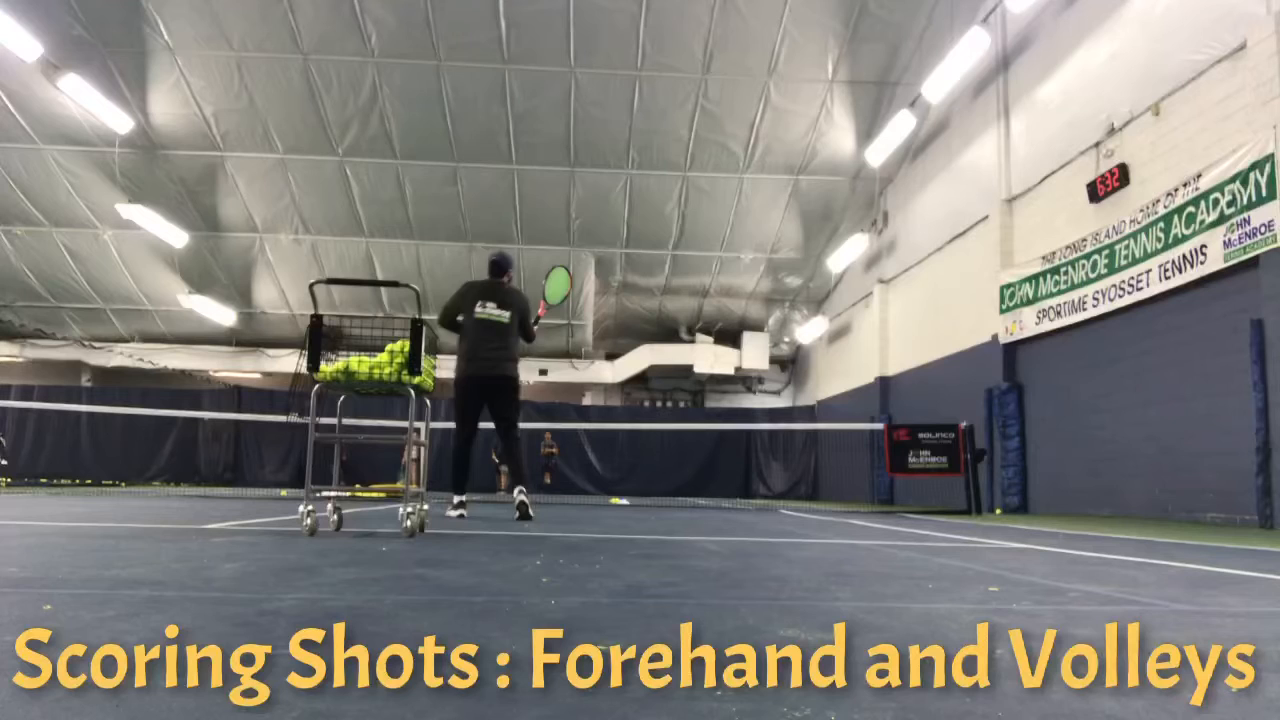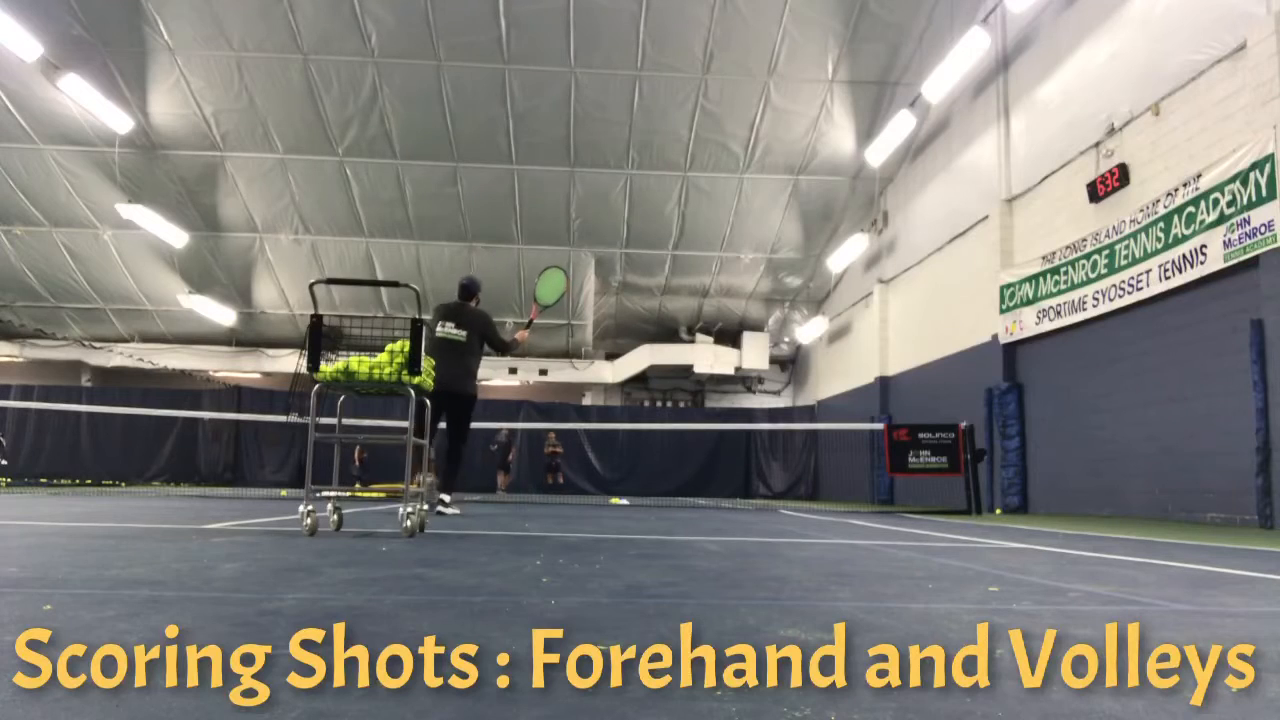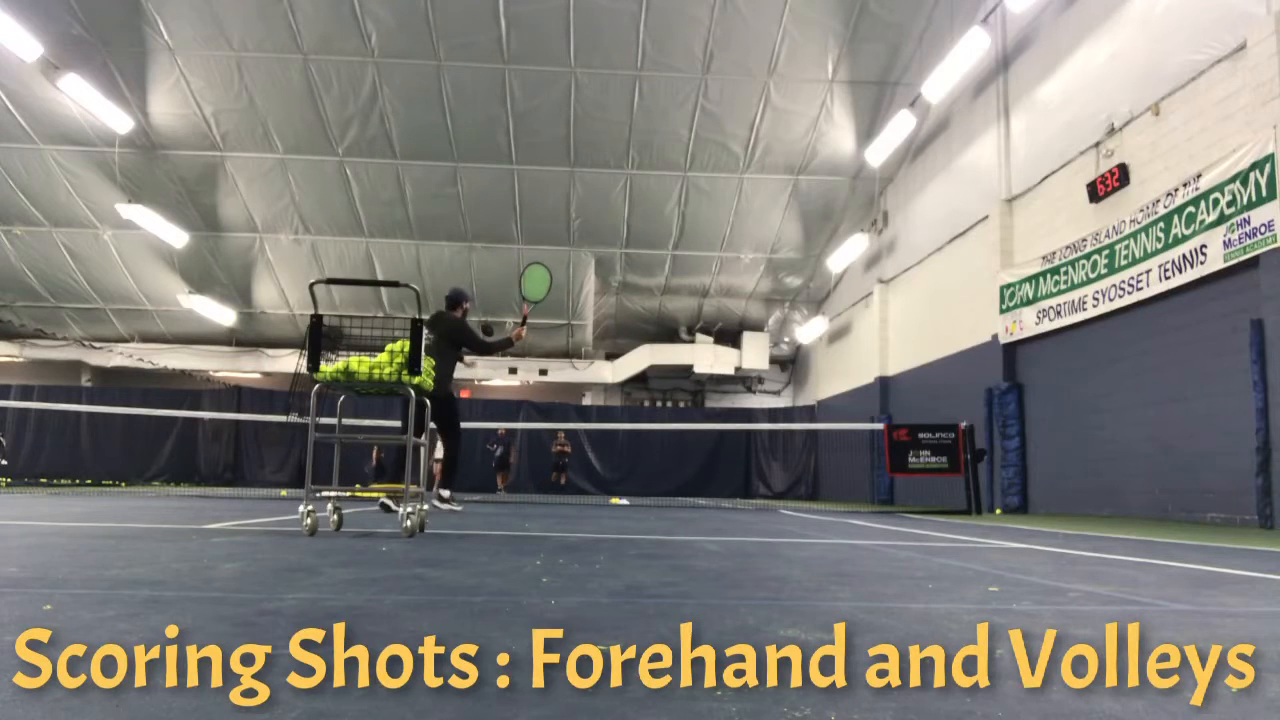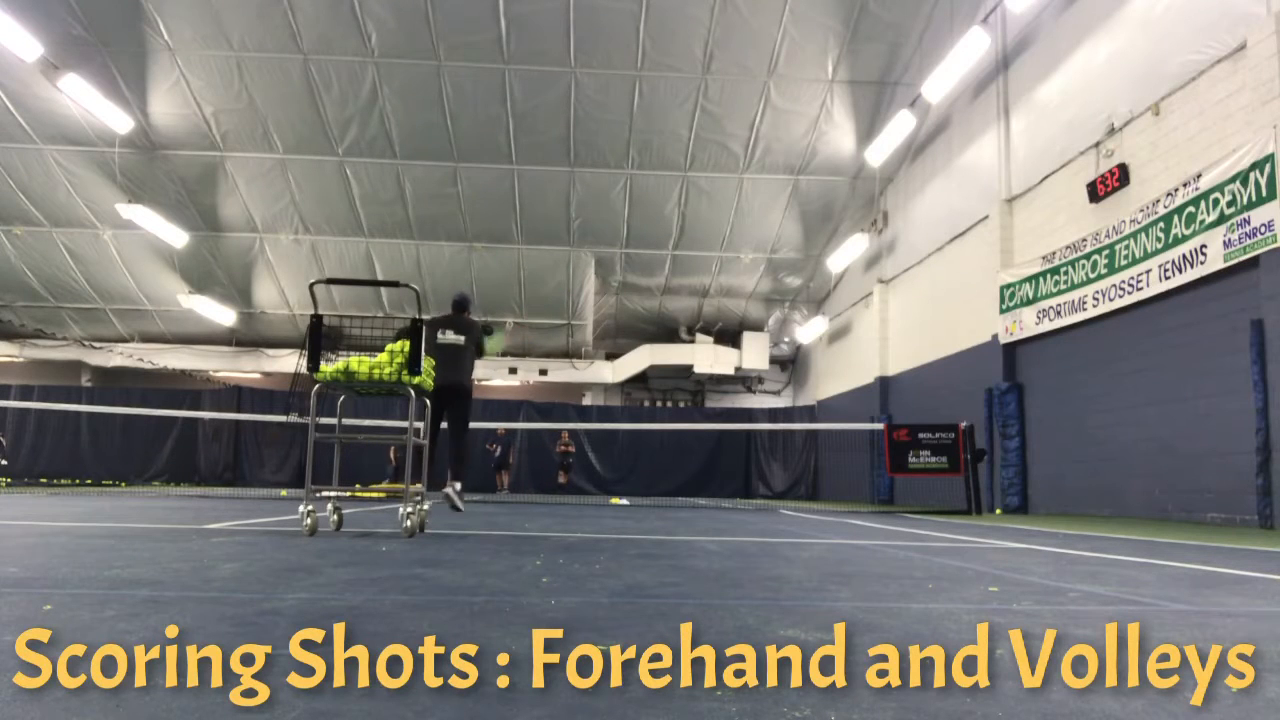
dt=0.5s
person 1, frame 1
left shoulder: (470, 290)
right shoulder: (518, 298)
left elbow: (444, 320)
right elbow: (529, 337)
right wrist: (533, 327)
left hip: (470, 373)
right hip: (505, 375)
left knee: (464, 437)
right knee: (509, 436)
left ankle: (459, 500)
right ankle: (520, 491)
person 1, frame 2
left shoulder: (440, 311)
right shoulder: (481, 318)
right elbow: (501, 348)
right wrist: (517, 339)
left hip: (433, 385)
right hip: (462, 389)
left knee: (423, 438)
right knee: (455, 443)
left ankle: (422, 478)
right ankle: (445, 497)
person 1, frame 3
left shoulder: (434, 321)
right shoulder: (457, 325)
right elbow: (483, 348)
left wrist: (459, 356)
right wrist: (512, 339)
right hip: (438, 390)
right knee: (452, 440)
right ankle: (443, 494)
person 1, frame 4
left shoulder: (433, 324)
right shoulder: (475, 328)
right elbow: (479, 353)
left hip: (435, 386)
right hip: (460, 387)
left knee: (429, 438)
right knee: (458, 437)
right ankle: (454, 486)
